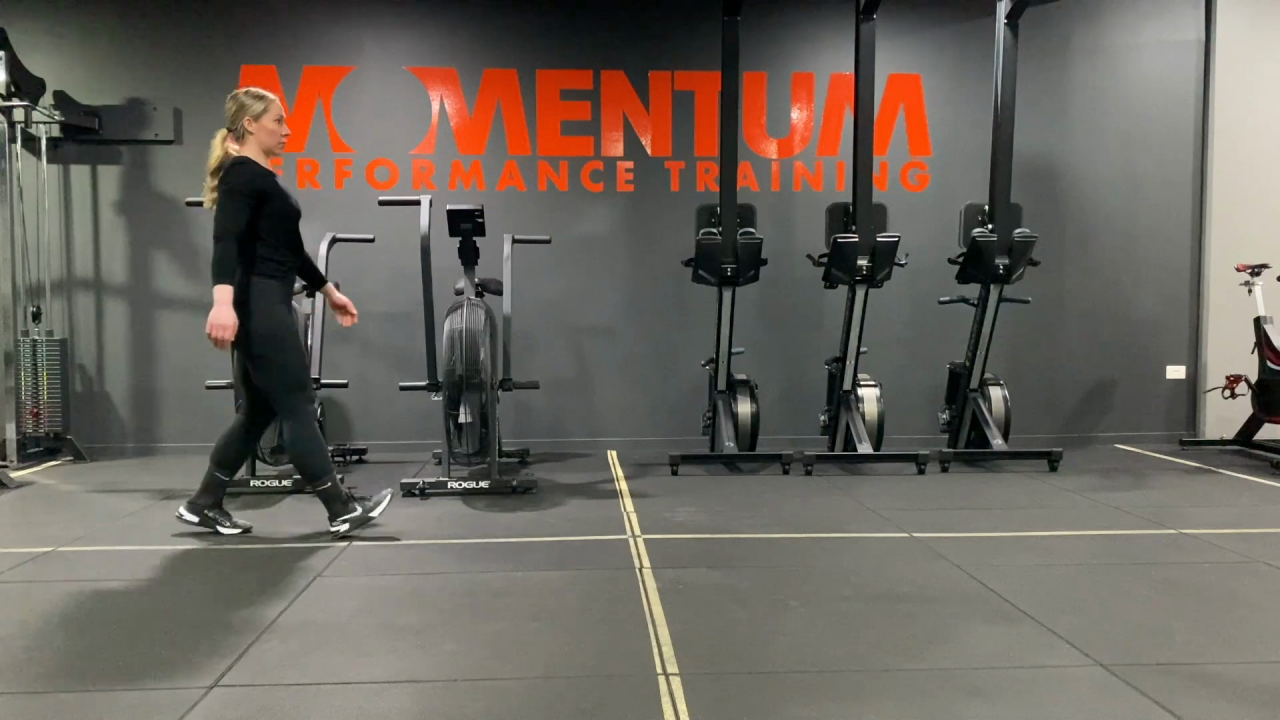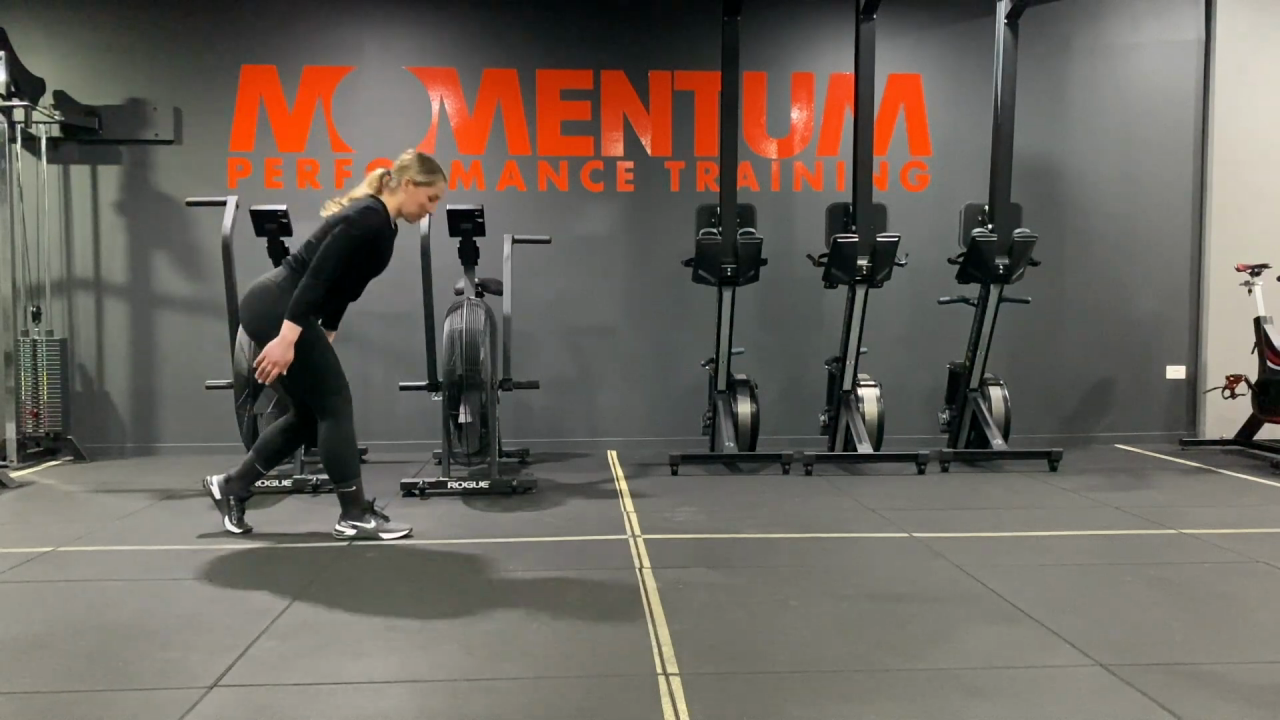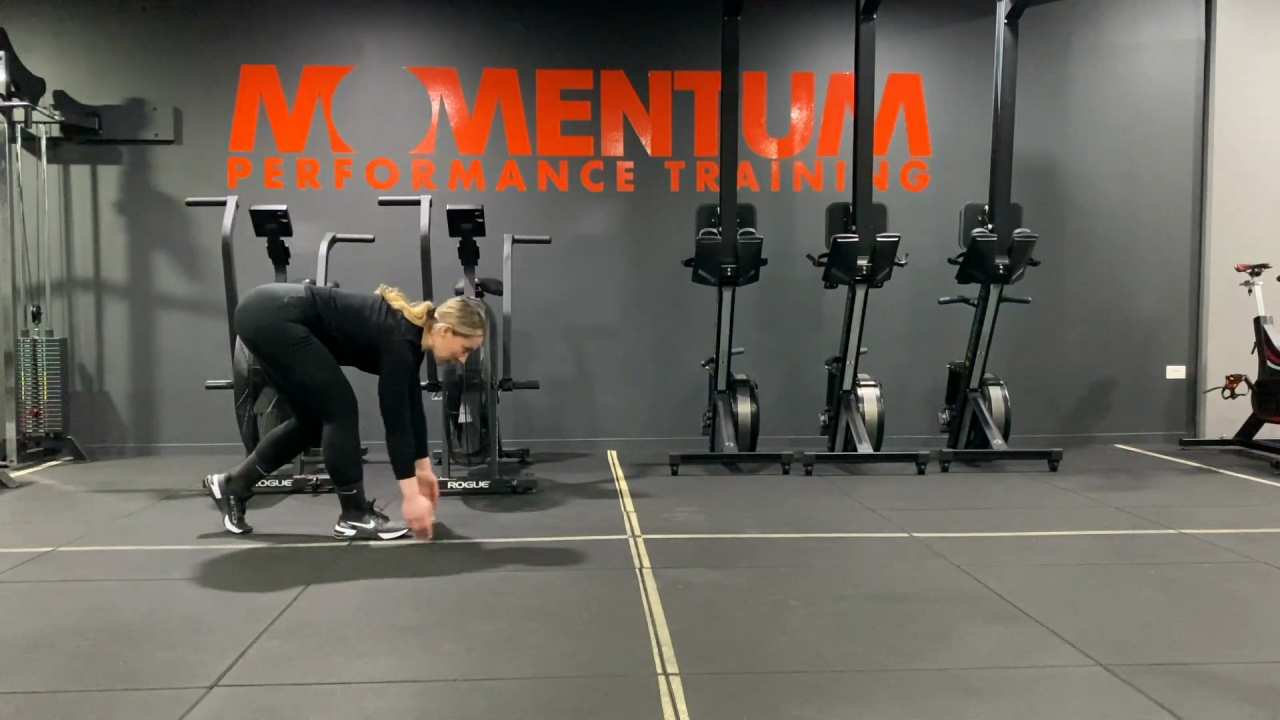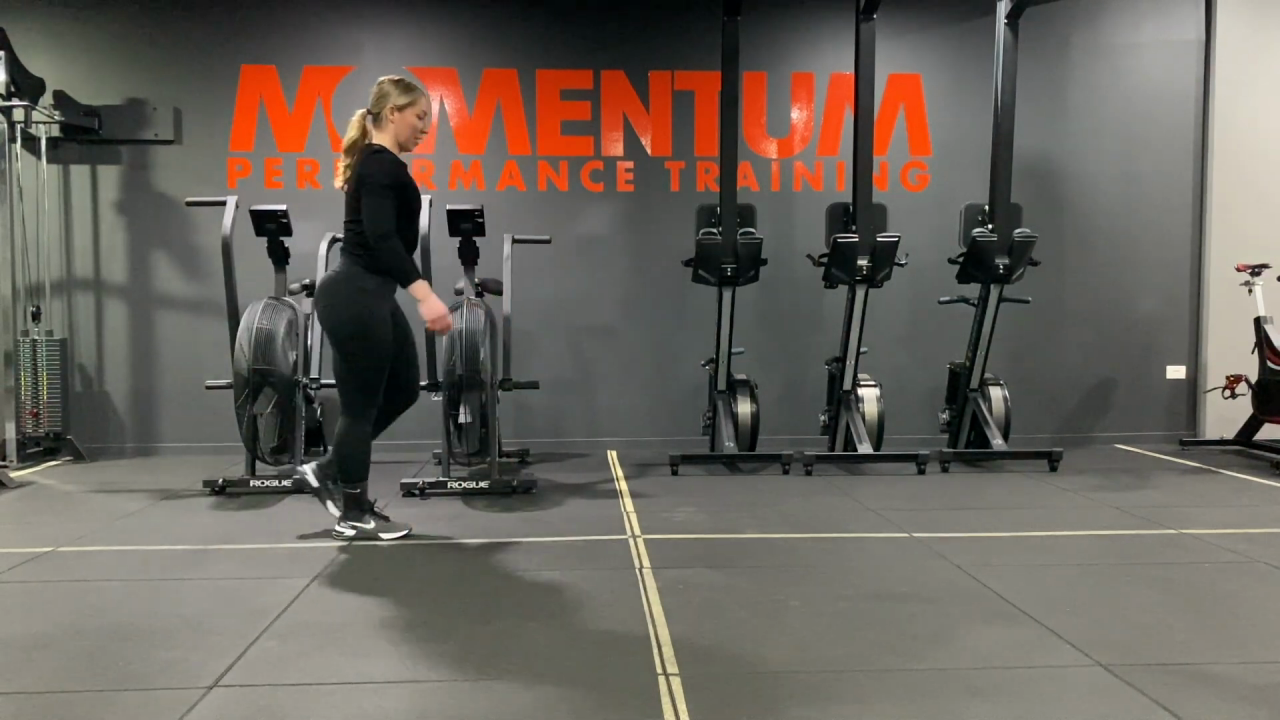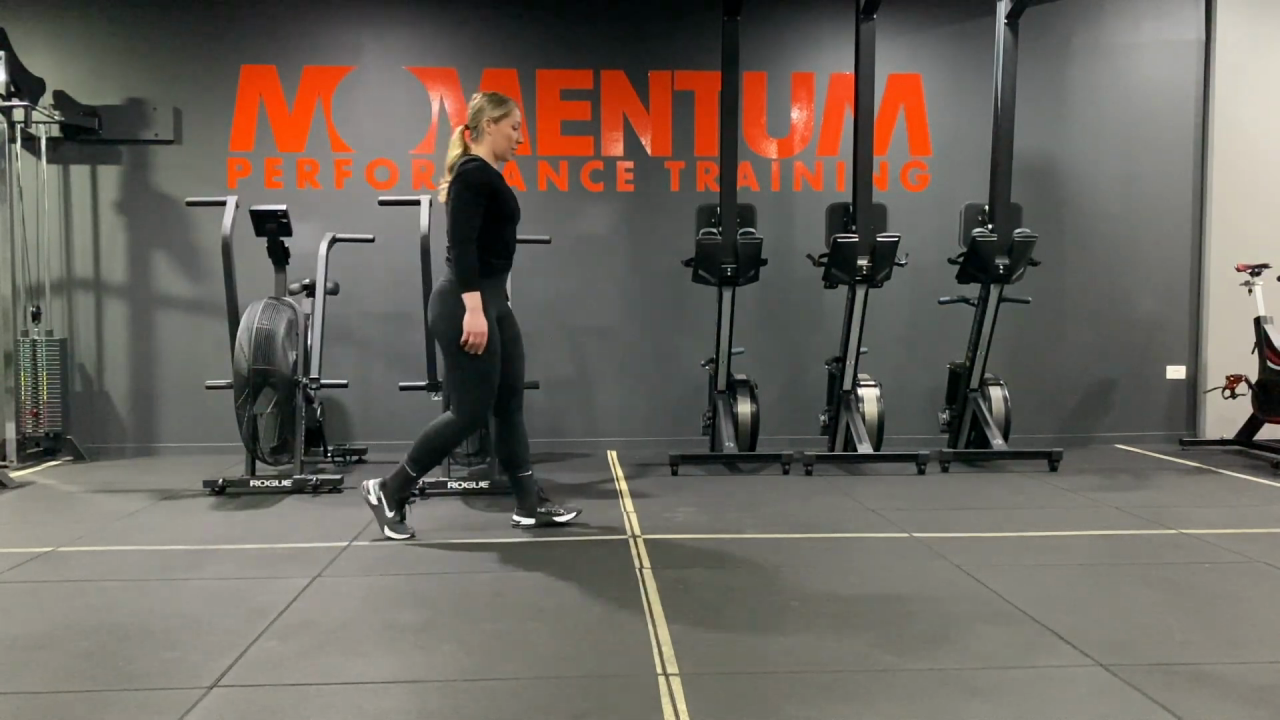
dt=1s
person 1, frame 1
left shoulder: (262, 176)
right shoulder: (241, 174)
left elbow: (286, 246)
right elbow: (226, 242)
left wrist: (327, 290)
right wrist: (222, 301)
left hip: (267, 305)
right hip: (255, 306)
left knee: (259, 410)
right knee: (296, 405)
left ankle: (203, 503)
right ankle: (343, 510)
person 1, frame 2
left shoulder: (378, 221)
right shoulder: (369, 220)
right elbow: (317, 275)
left wrist: (324, 337)
right wrist: (287, 339)
left hip: (273, 308)
right hip: (274, 310)
left knee: (312, 409)
right knee: (332, 403)
left ankle: (232, 486)
right ankle: (355, 516)
person 1, frame 3
left shoulder: (409, 334)
right shoulder: (400, 342)
left elbow: (411, 409)
right elbow: (395, 420)
left wrist: (423, 467)
right wrist: (410, 494)
left hip: (265, 315)
right hip: (273, 320)
left knee: (313, 418)
right knee: (340, 410)
left ankle: (232, 486)
right ankle: (355, 515)
person 1, frame 4
left shoulder: (380, 162)
right shoulder: (379, 164)
right elbow: (382, 238)
left wrist: (415, 293)
right wrist: (424, 294)
left hip: (369, 295)
right hip: (356, 298)
left knee: (402, 391)
right knee: (362, 405)
left ankle: (327, 472)
right ankle: (354, 514)
person 1, frame 5
left shoulder: (488, 175)
right shoulder: (473, 174)
right elbow: (462, 244)
right wrist: (473, 310)
left hip: (489, 301)
right hip: (467, 304)
left knee: (510, 403)
right knee: (470, 411)
left ankle: (529, 503)
right ankle: (389, 491)
